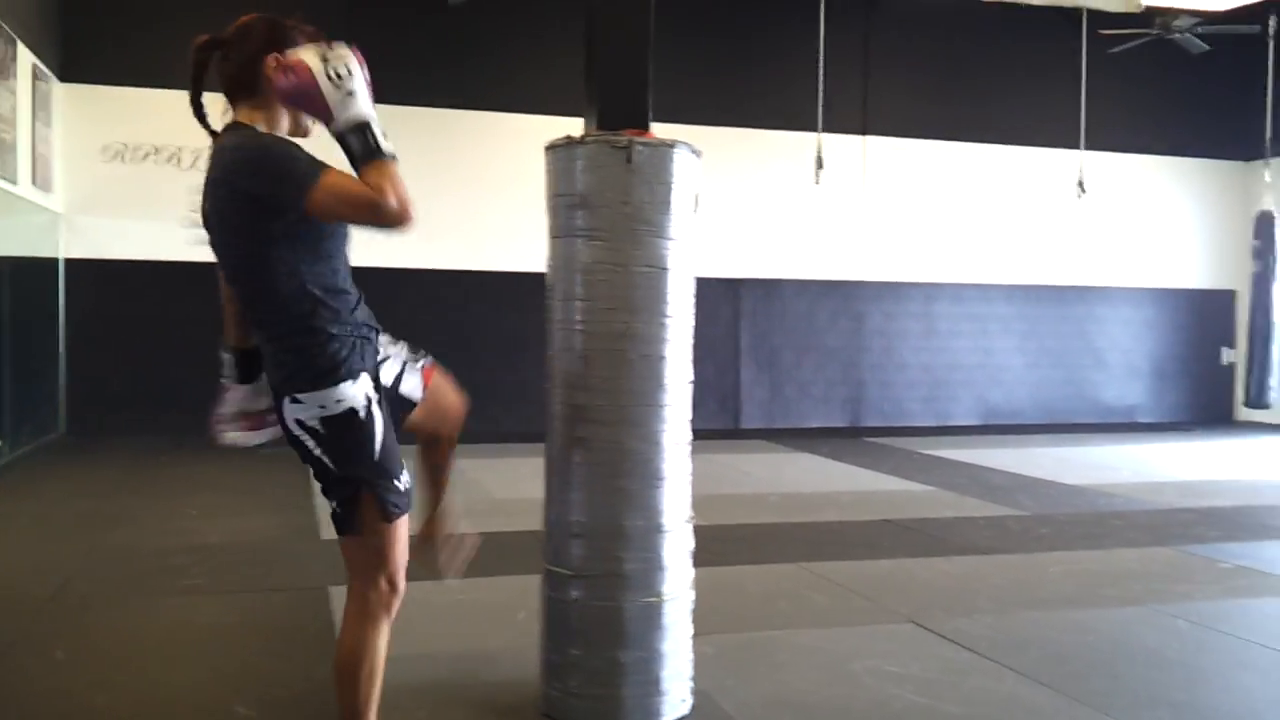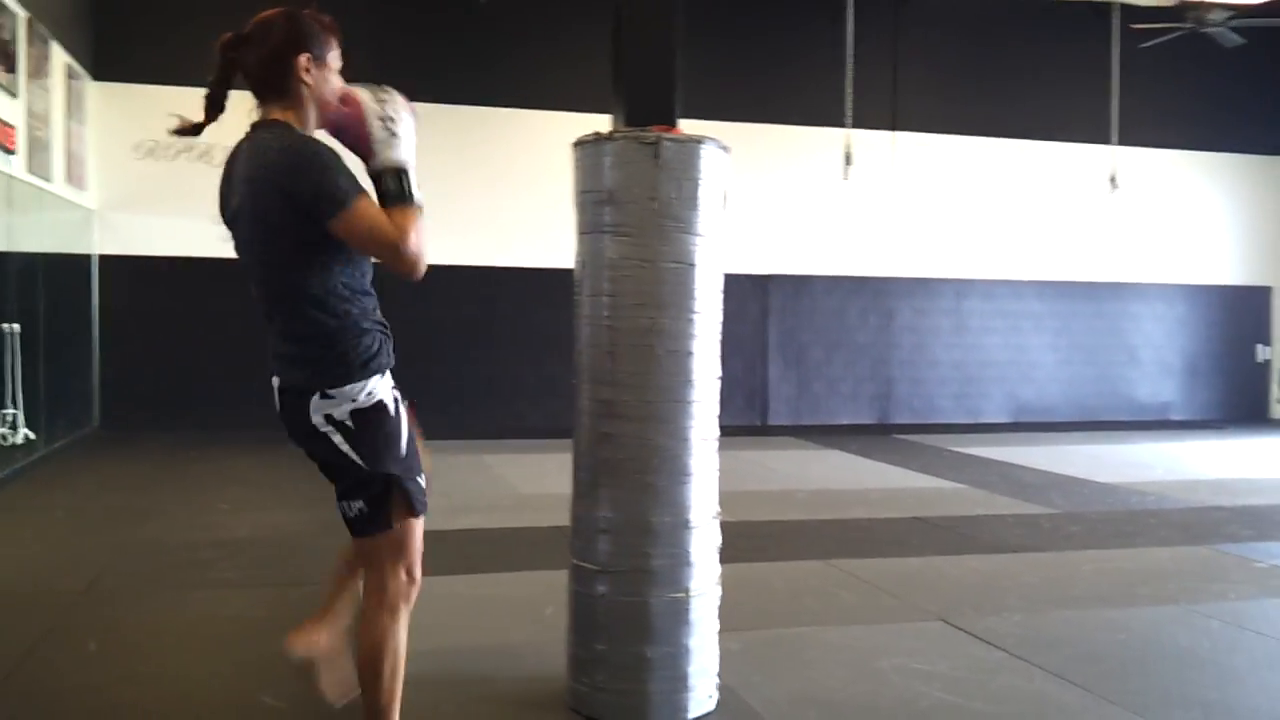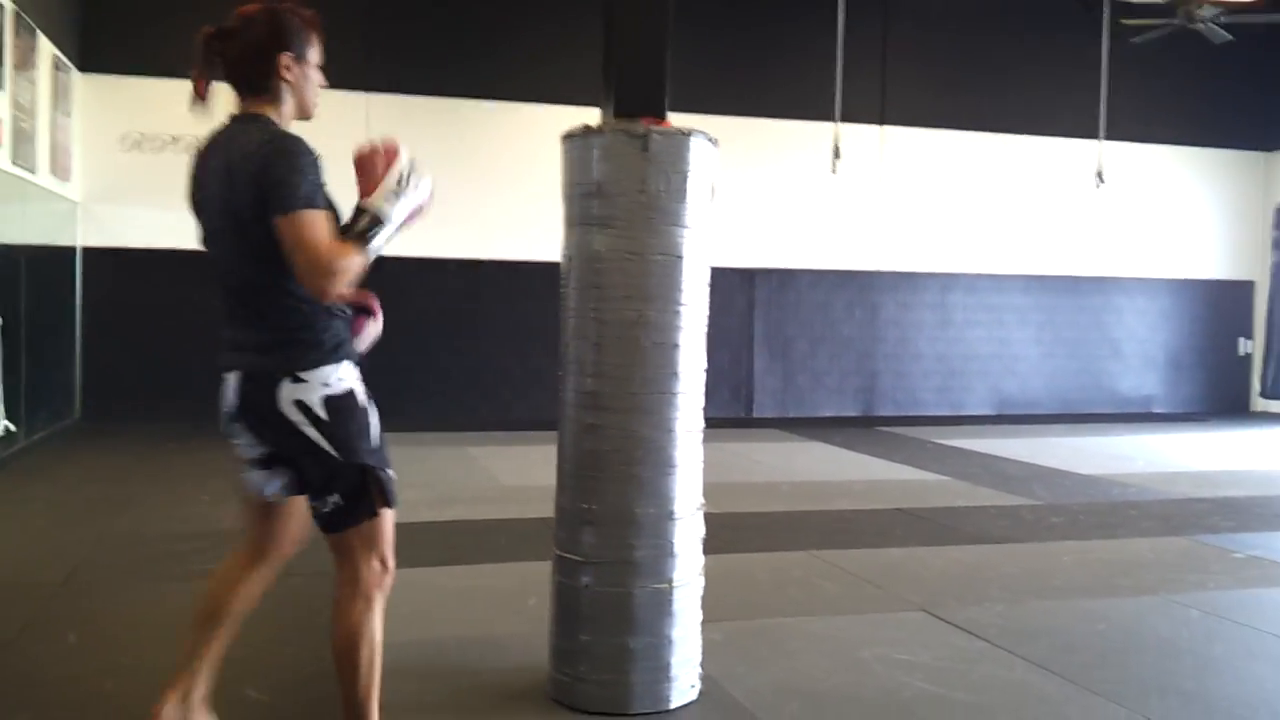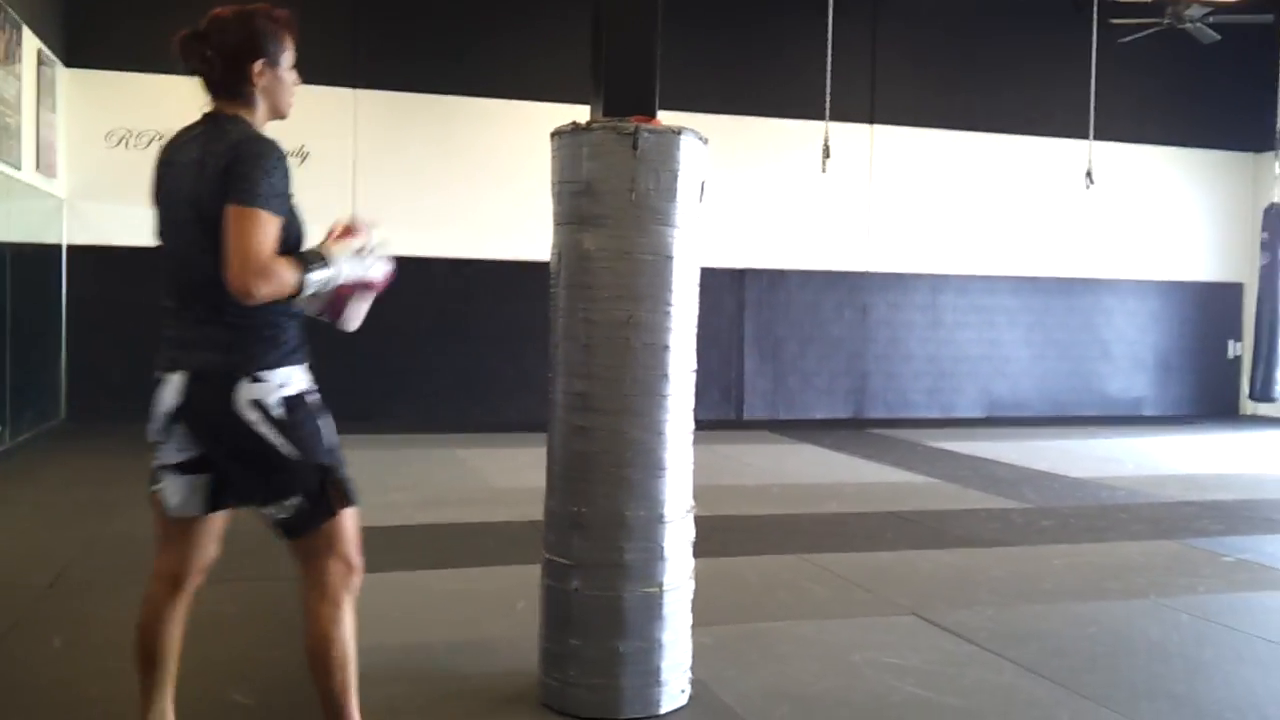
dt=0.1s
person 1, frame 1
left shoulder: (242, 164)
right shoulder: (267, 163)
left elbow: (238, 286)
right elbow: (393, 208)
right wrist: (351, 115)
left hip: (352, 352)
right hip: (331, 391)
left knee: (447, 408)
right knee: (380, 580)
left ankle: (439, 526)
person 1, frame 2
left shoulder: (249, 161)
right shoulder: (303, 160)
right elbow: (408, 257)
right wrist: (394, 163)
left hip: (315, 373)
right hip: (347, 388)
right knee: (394, 578)
left ankle: (321, 635)
person 1, frame 3
left shoulder: (215, 152)
right shoulder: (283, 155)
right elbow: (329, 279)
right wrist: (385, 210)
left hip: (246, 378)
right hip: (306, 382)
left knee: (272, 543)
right knee: (368, 567)
person 1, frame 4
left shoulder: (179, 150)
right shoulder: (254, 155)
right elbow: (250, 280)
left wrist: (312, 264)
right wrist: (332, 265)
left hip: (184, 382)
right hip: (261, 384)
left knee: (180, 568)
right knee: (335, 570)
